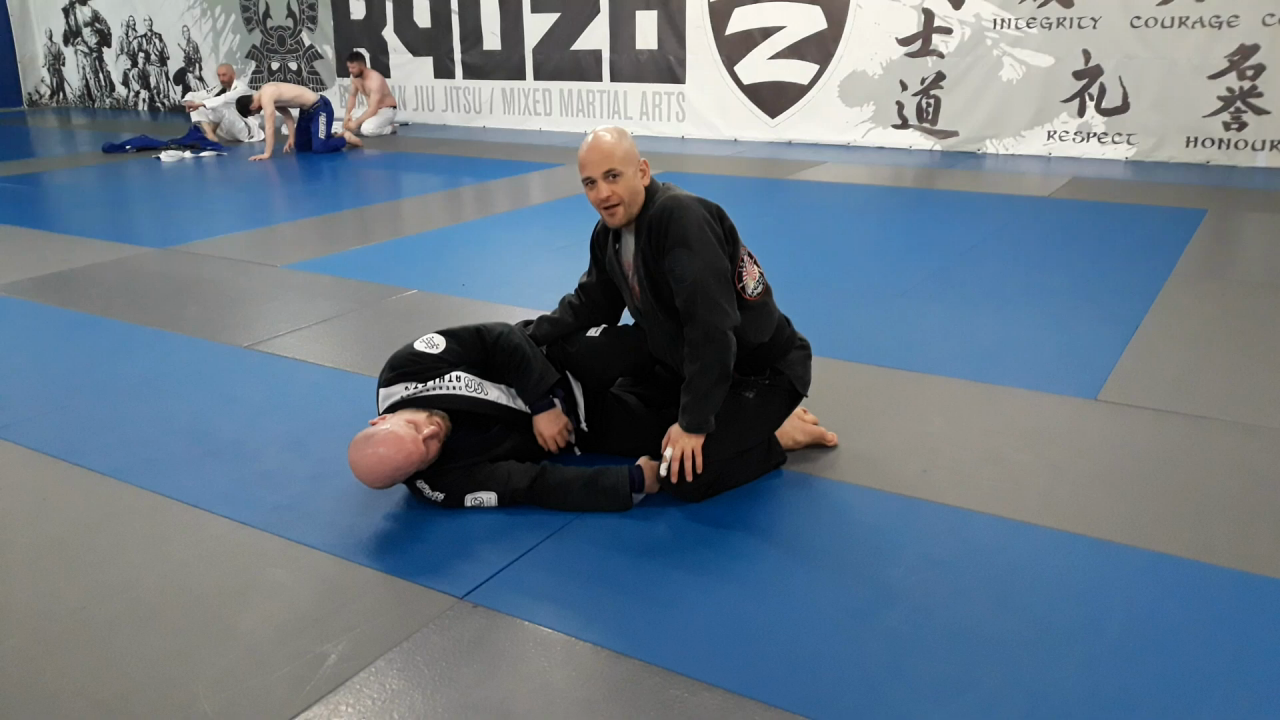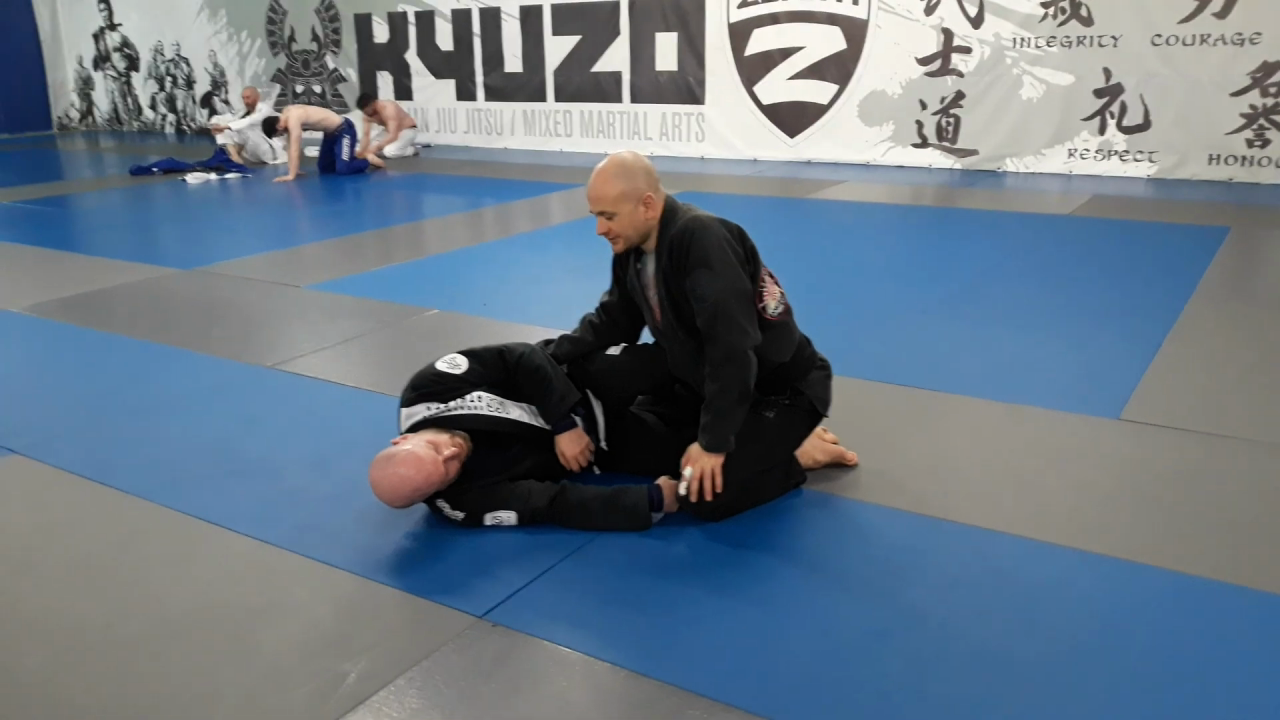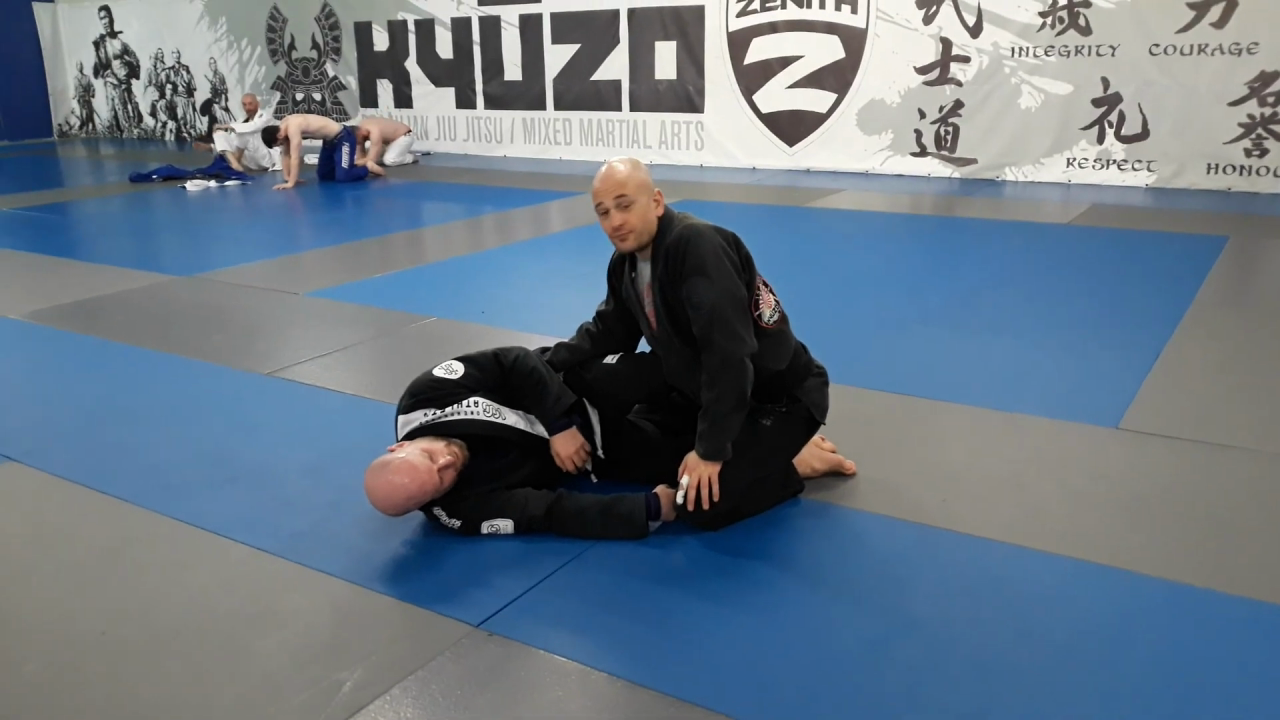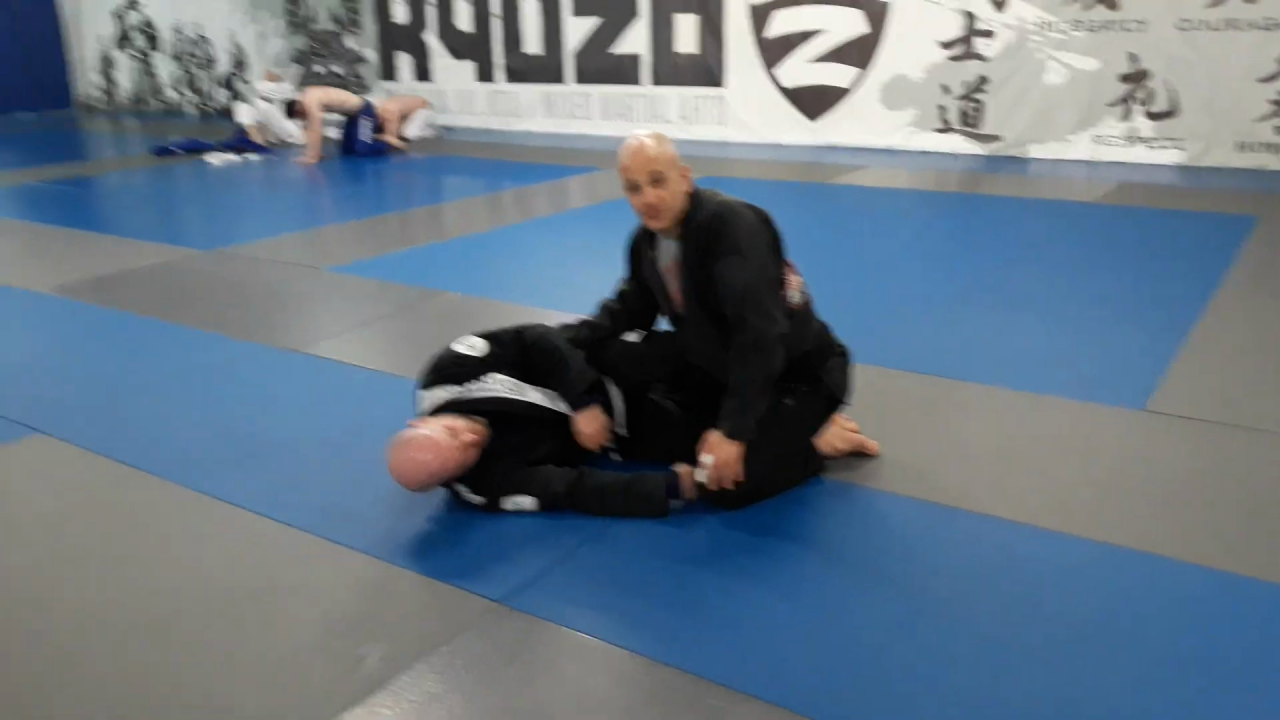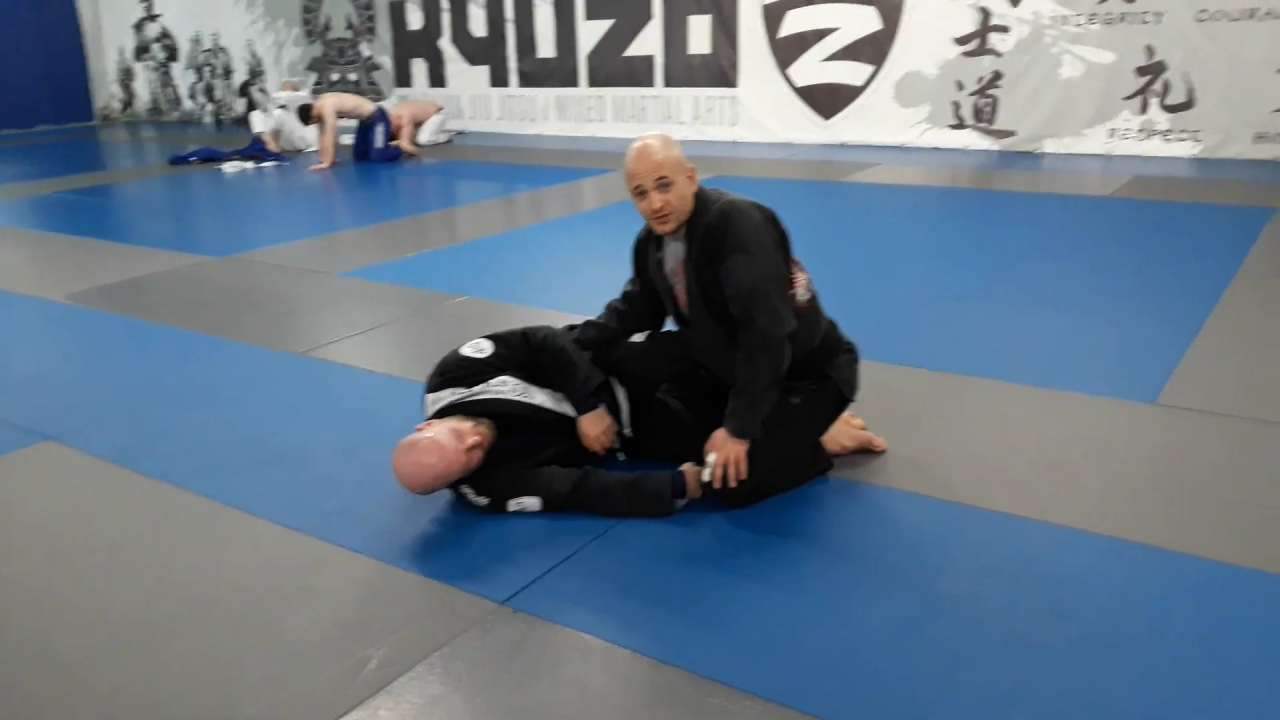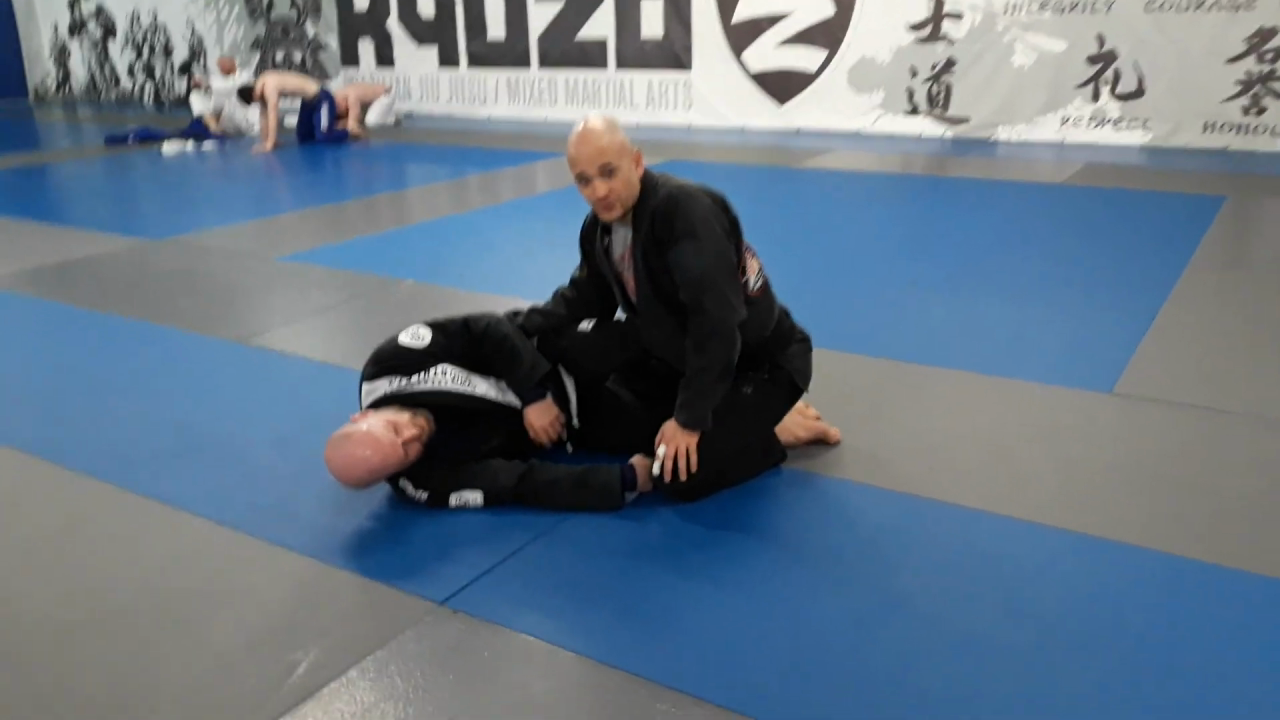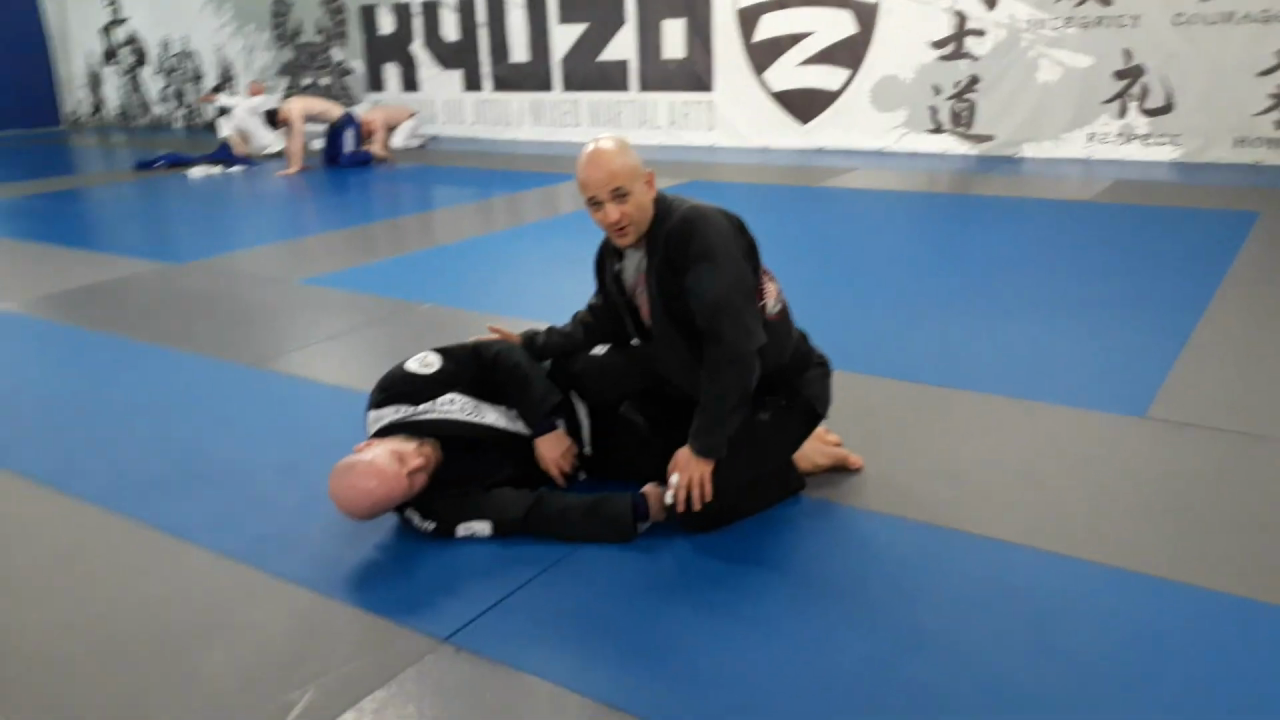
dt=0.5s
person 1, frame 1
left shoulder: (408, 366)
right shoulder: (446, 483)
left elbow: (500, 339)
right elbow: (538, 486)
left wrist: (543, 402)
right wrist: (638, 479)
person 1, frame 2
left shoulder: (429, 388)
right shoulder: (466, 503)
left elbow: (519, 359)
right elbow: (557, 505)
left wrist: (563, 422)
right wrist: (659, 501)
left hip: (581, 383)
right hip: (601, 441)
person 1, frame 3
left shoulder: (425, 396)
right shoulder: (462, 511)
left elbow: (513, 363)
right elbow: (555, 513)
left wrist: (559, 423)
right wrist: (656, 508)
left hip: (580, 389)
right hip: (597, 452)
right ankle: (789, 459)
person 1, frame 4
left shoulder: (448, 373)
right shoulder: (485, 489)
left elbow: (537, 340)
right elbow: (580, 491)
left wrist: (584, 402)
right wrist: (676, 485)
left hip: (605, 374)
person 1, frame 5
left shoulder: (452, 374)
right shoulder: (489, 488)
left elbow: (544, 342)
right elbow: (581, 490)
left wrist: (588, 404)
right wrist: (680, 485)
person 1, frame 6
left shoulder: (390, 364)
right shoulder: (428, 485)
left elbow: (486, 329)
right elbow: (529, 485)
left wrist: (535, 395)
right wrist: (631, 477)
person 1, frame 7
left shoulder: (398, 390)
right shoulder: (444, 517)
left elbow: (493, 356)
right elbow: (545, 517)
left wrist: (543, 424)
right wrist: (647, 507)
left hip: (566, 386)
right hip: (590, 446)
right ankle: (792, 457)
person 2, frame 1
left shoulder: (682, 220)
right shoulder: (609, 232)
left elbow: (711, 329)
right elbow: (590, 303)
left wrist: (693, 422)
right wrist: (527, 337)
left hip: (758, 366)
left knee: (687, 480)
left ankle: (781, 431)
person 2, frame 2
left shoulder: (703, 241)
right shoulder: (631, 250)
left elbow: (732, 348)
right elbow: (612, 321)
left wrist: (713, 441)
right wrist: (549, 355)
left hip: (779, 387)
left knee: (706, 499)
left ankle: (801, 452)
person 2, frame 3
left shoulder: (698, 248)
right shoulder: (626, 260)
left elbow: (728, 356)
right elbow: (609, 331)
left wrist: (710, 449)
right wrist: (547, 364)
left hip: (776, 394)
left knee: (706, 507)
left ankle: (798, 459)
person 2, frame 4
left shoulder: (730, 225)
right shoulder: (646, 239)
left elbow: (759, 336)
right elbow: (629, 309)
left wrist: (734, 429)
right wrist: (569, 341)
left hip: (796, 373)
right hip: (718, 361)
left knee: (727, 487)
left ankle: (817, 439)
person 2, frame 5
left shoulder: (736, 225)
right shoulder: (652, 239)
left elbow: (765, 334)
right elbow: (636, 310)
left wrist: (739, 427)
right wrist: (573, 342)
left hip: (805, 370)
right hip: (726, 360)
left knee: (735, 483)
left ankle: (825, 435)
person 2, frame 6
left shoulder: (685, 210)
right shoulder: (600, 225)
left elbow: (717, 323)
right elbow: (584, 298)
left wrist: (689, 418)
right wrist: (516, 326)
left hip: (756, 358)
right hip: (678, 349)
left knee: (684, 478)
left ankle: (780, 427)
person 2, frame 7
left shoulder: (700, 232)
right shoulder: (616, 249)
left elbow: (735, 349)
right elbow: (605, 323)
left wrist: (704, 446)
right wrist: (529, 345)
left hip: (776, 385)
right hip: (696, 377)
left knee: (699, 506)
left ankle: (797, 455)
